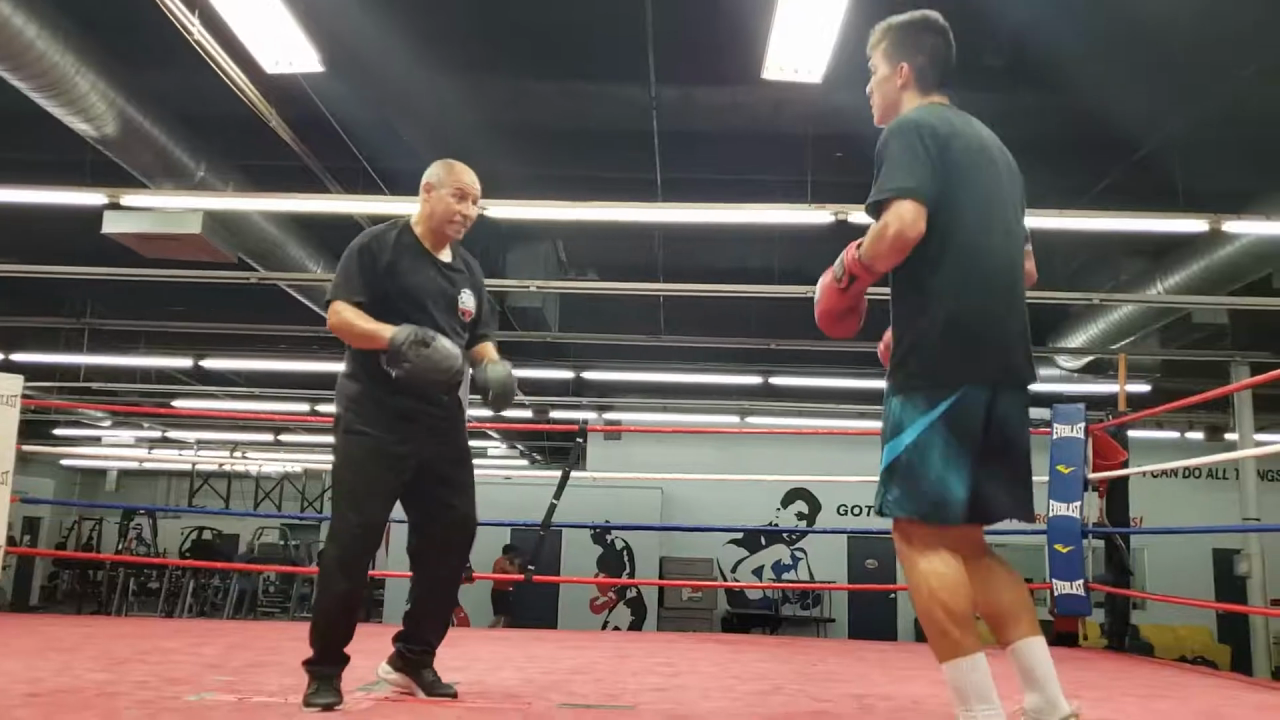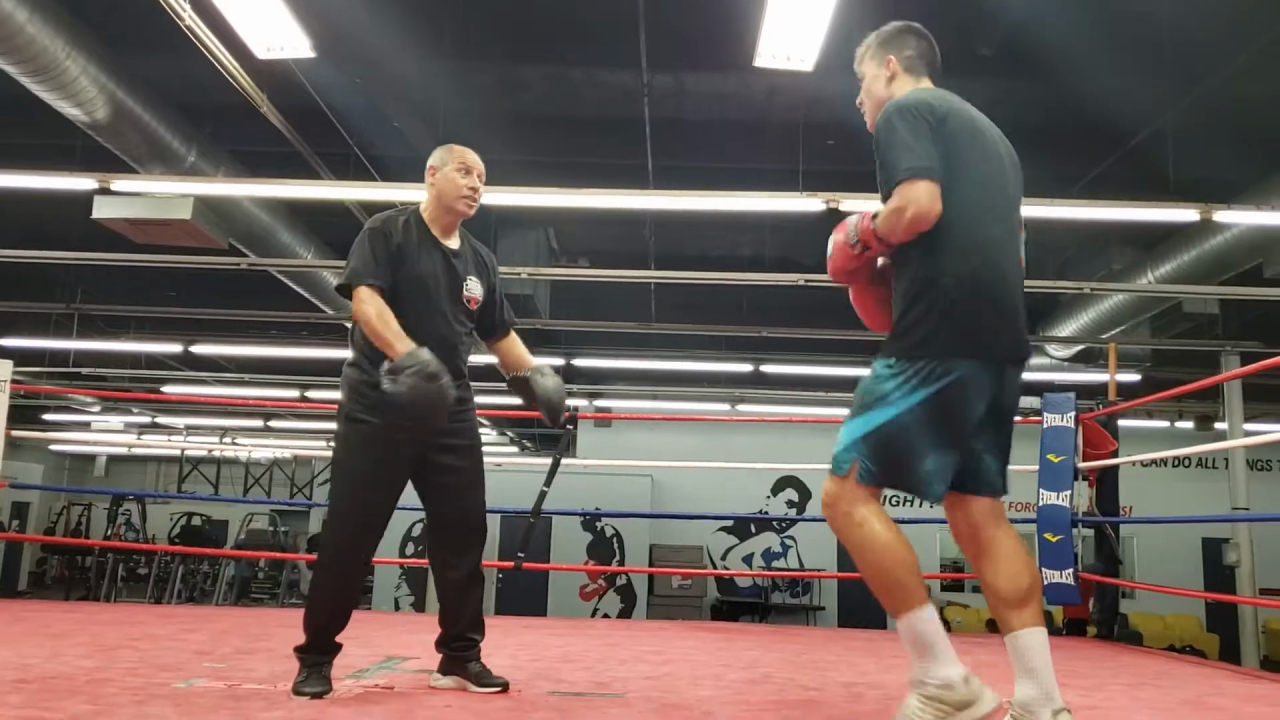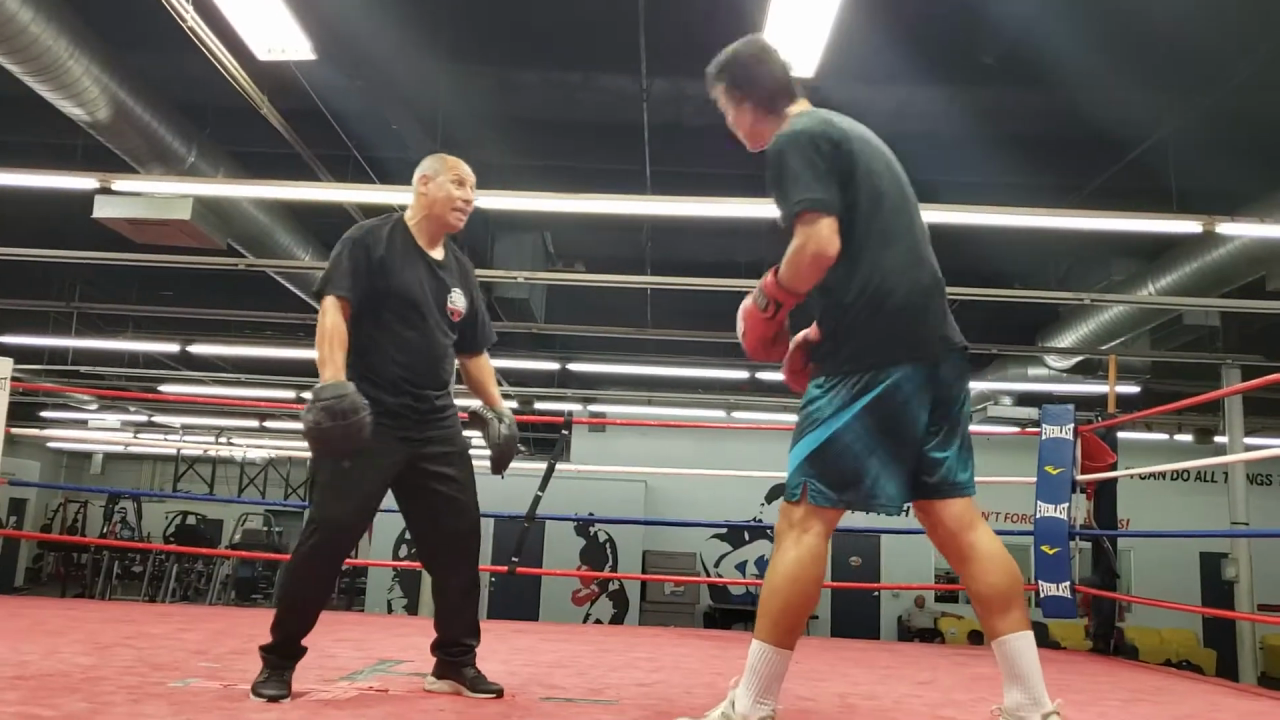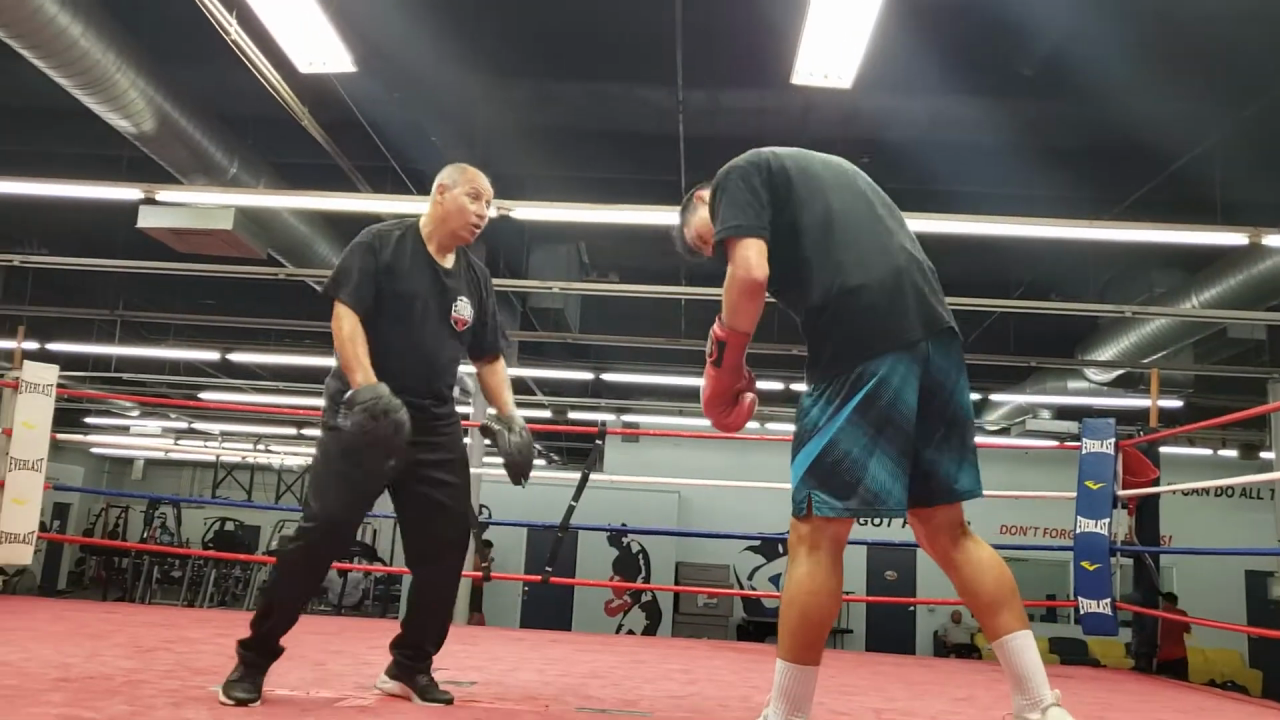
dt=0.5s
person 1, frame 1
left shoulder: (912, 132)
right shoulder: (992, 149)
left elbow: (905, 226)
right elbow: (1024, 268)
left wrist: (852, 274)
left hip: (938, 369)
right hip: (1003, 364)
left knee: (921, 538)
right knee: (960, 543)
person 1, frame 2
left shoulder: (907, 112)
right shoulder: (990, 135)
left elbow: (921, 206)
left wrist: (862, 241)
left hip: (936, 341)
right hip: (997, 343)
left knee: (848, 493)
right knee: (978, 515)
person 1, frame 3
left shoulder: (794, 143)
right shoulder: (857, 136)
left elbow: (820, 245)
left wrist: (768, 302)
right wrist: (824, 332)
left hip: (871, 354)
right hip: (934, 346)
left knee: (804, 517)
right knee: (958, 520)
person 1, frame 4
left shoulder: (738, 175)
right shoulder: (832, 168)
left elbow: (750, 273)
left wrist: (724, 360)
left hip: (861, 350)
right hip: (932, 336)
left knee: (816, 533)
right knee: (945, 528)
person 2, frame 1
left shoulder: (468, 269)
right shoulder: (376, 247)
left elbow: (477, 339)
right elbow: (340, 316)
left wrist: (494, 370)
right wrist: (397, 338)
left hip: (441, 425)
right hip: (373, 421)
left knee: (451, 538)
right knee: (354, 541)
left ankle: (409, 658)
right ankle: (325, 668)
person 2, frame 2
left shoulder: (479, 259)
right shoulder: (388, 231)
left elbow: (499, 334)
right elbow: (364, 301)
left wrist: (531, 373)
right wrist: (408, 353)
left hip: (450, 415)
right hip: (379, 408)
left knee: (463, 532)
right knee: (351, 530)
left ankle: (460, 656)
right ankle: (316, 656)
person 2, frame 3
left shoulder: (461, 270)
right shoulder: (369, 240)
left elbow: (472, 349)
right elbow: (333, 308)
left wrist: (496, 409)
right wrist: (333, 381)
left hip: (432, 421)
right hip: (363, 415)
left knee: (458, 534)
right knee: (330, 533)
left ankle: (454, 661)
right ankle: (280, 658)
person 2, frame 4
left shoulder: (475, 277)
right shoulder: (381, 244)
left elbow: (489, 358)
right elbow: (344, 314)
left wrist: (510, 422)
right wrist: (367, 386)
left hip: (435, 427)
right hip: (363, 417)
left knee: (445, 545)
right knee: (323, 528)
left ankle: (410, 665)
right ankle: (255, 657)
